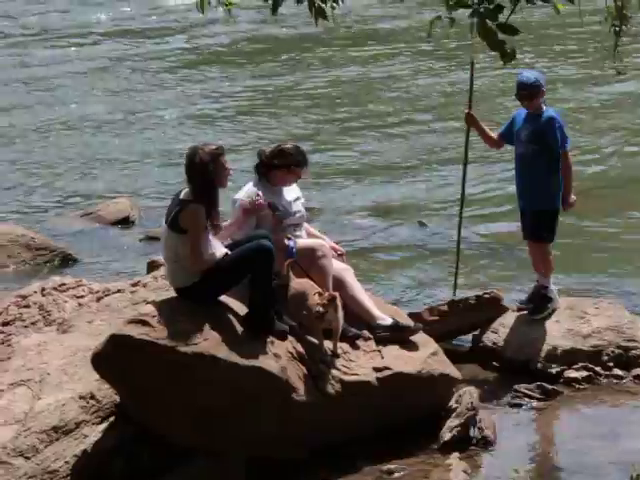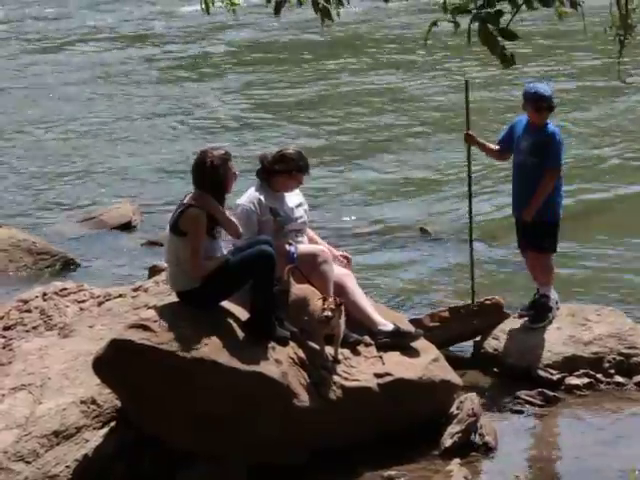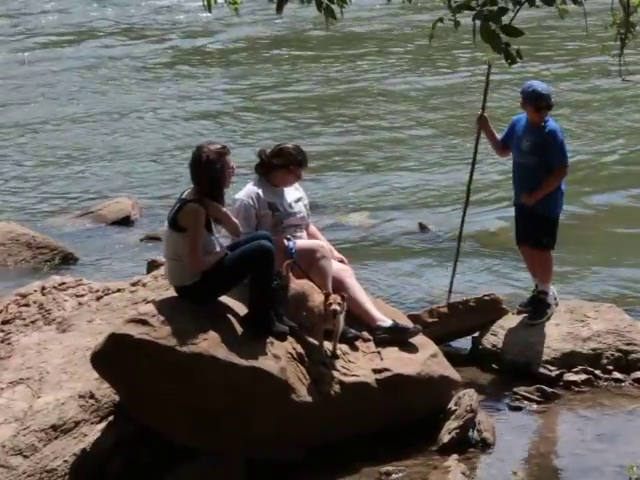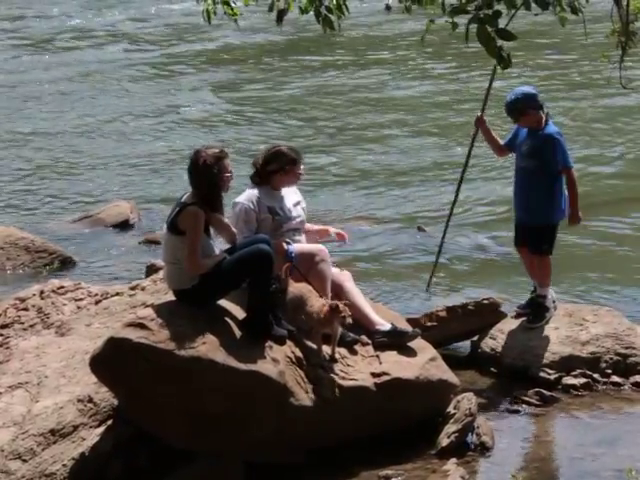
dt=0.5s
person 1, frame 1
left shoulder: (550, 119)
right shoulder: (519, 117)
left elbow: (565, 157)
right elbow: (495, 143)
left wrist: (567, 193)
right wrist: (476, 125)
left hip: (546, 196)
right hip: (526, 195)
left knee: (540, 243)
right knee: (532, 242)
left ankle: (547, 292)
right ankle: (540, 287)
person 1, frame 2
left shoulder: (551, 135)
right shoulder: (518, 125)
left elbow: (552, 175)
right elbow: (502, 153)
left wrist: (533, 207)
right wrist: (478, 143)
left hip: (545, 207)
right hip: (521, 204)
left knee: (541, 254)
right knee: (527, 252)
left ankle: (549, 301)
right ankle: (542, 294)
person 1, frame 3
left shoulder: (552, 132)
right shoulder: (517, 123)
left elbow: (561, 171)
right elbow: (503, 150)
left wrist: (535, 196)
right wrist: (487, 129)
left hip: (546, 203)
right hip: (523, 200)
left knee: (540, 250)
right knee: (525, 247)
left ankle: (547, 297)
right ankle: (540, 290)
person 1, frame 4
left shoulder: (551, 136)
right shoulder: (522, 130)
left elbow: (569, 173)
right elbow: (502, 150)
left wrist: (574, 209)
right wrist: (485, 130)
left hip: (545, 209)
right hip: (524, 206)
left knee: (540, 254)
right knee: (523, 249)
left ankle: (545, 300)
right ankle: (538, 292)
person 2, frame 1
left shoulder: (291, 189)
right shoulder: (249, 197)
left wrist: (327, 240)
left hip: (303, 255)
left knee: (343, 271)
right knee: (319, 249)
left ankle: (380, 321)
person 2, frame 2
left shoulder: (294, 195)
right shoulder: (250, 203)
left wrist: (332, 251)
left hip: (306, 262)
left knee: (345, 276)
right knee: (320, 254)
left ankle: (382, 327)
person 2, frame 3
left shoulder: (294, 190)
right shoulder: (249, 197)
left elbow: (307, 226)
left wrist: (332, 251)
right wrist: (290, 245)
left hip: (303, 256)
left knee: (343, 272)
right knee: (319, 249)
left ankle: (380, 323)
person 2, frame 4
left shoulder: (291, 192)
right shoulder: (248, 202)
left wrist: (325, 230)
right wrist: (275, 246)
left hip: (301, 260)
left knee: (342, 276)
right knee: (318, 252)
left ankle: (379, 327)
person 3, frame 1
left shoulder: (190, 195)
right shoulder: (194, 209)
left elbow: (215, 235)
right elbow: (196, 263)
left wrist: (242, 215)
right wrist: (224, 255)
left hip: (194, 277)
right hip: (193, 285)
left knee: (261, 237)
right knee: (263, 251)
left ankle: (268, 310)
right ankle: (259, 319)
person 3, frame 2
left shoulder: (202, 201)
right shoulder: (195, 213)
left elbow: (237, 232)
right elbow: (197, 268)
left wrist: (217, 210)
right wrist: (225, 259)
left hip: (202, 277)
right hip: (195, 290)
left knee: (264, 243)
right knee: (264, 256)
left ankle: (270, 316)
right ankle: (260, 325)
person 3, frame 3
left shoulder: (200, 196)
right shoulder: (194, 208)
left elbow: (236, 232)
right elbow: (195, 263)
left wrist: (221, 213)
right wrist: (223, 253)
left hip: (199, 275)
right hip: (193, 285)
left knee: (263, 237)
right knee: (263, 251)
left ankle: (269, 311)
right ankle: (259, 320)
person 3, frame 4
left shoulder: (198, 200)
right shoulder: (194, 211)
left elbow: (232, 238)
right elbow: (194, 266)
left wrist: (217, 219)
right wrist: (221, 257)
left hip: (198, 277)
right hip: (191, 288)
left knee: (261, 241)
right knee: (262, 255)
left ankle: (269, 314)
right ankle: (257, 323)
